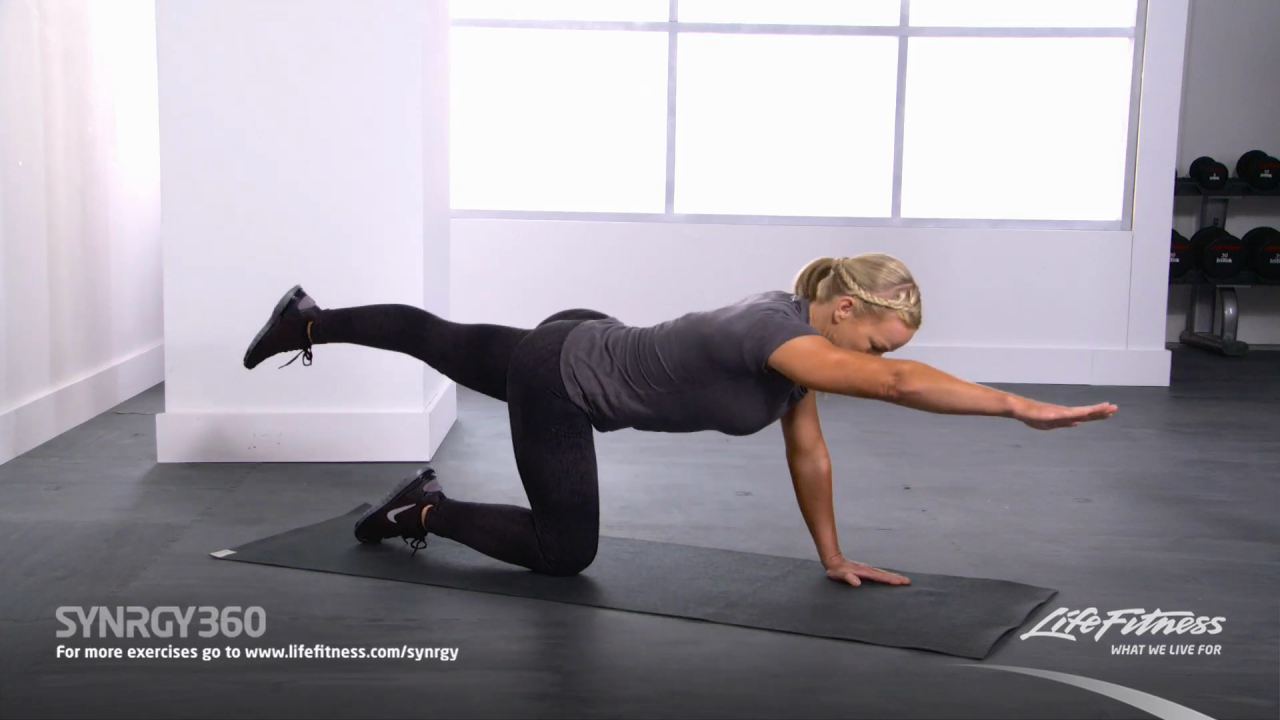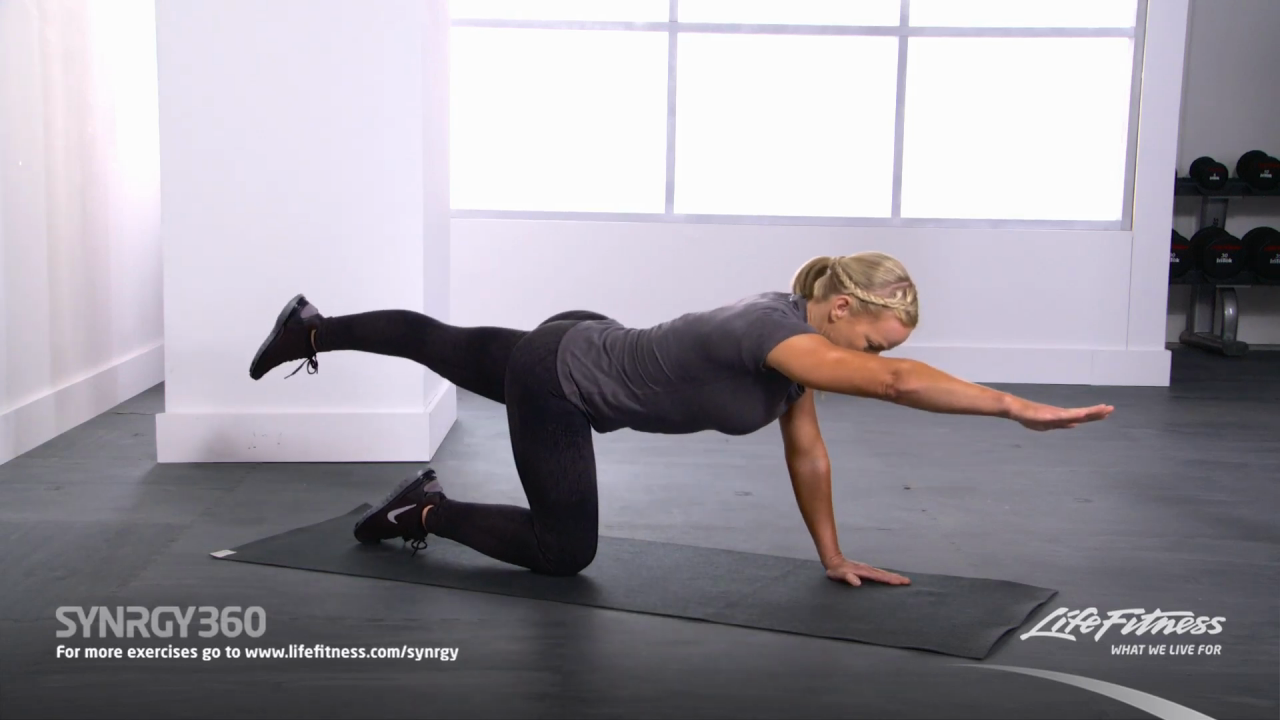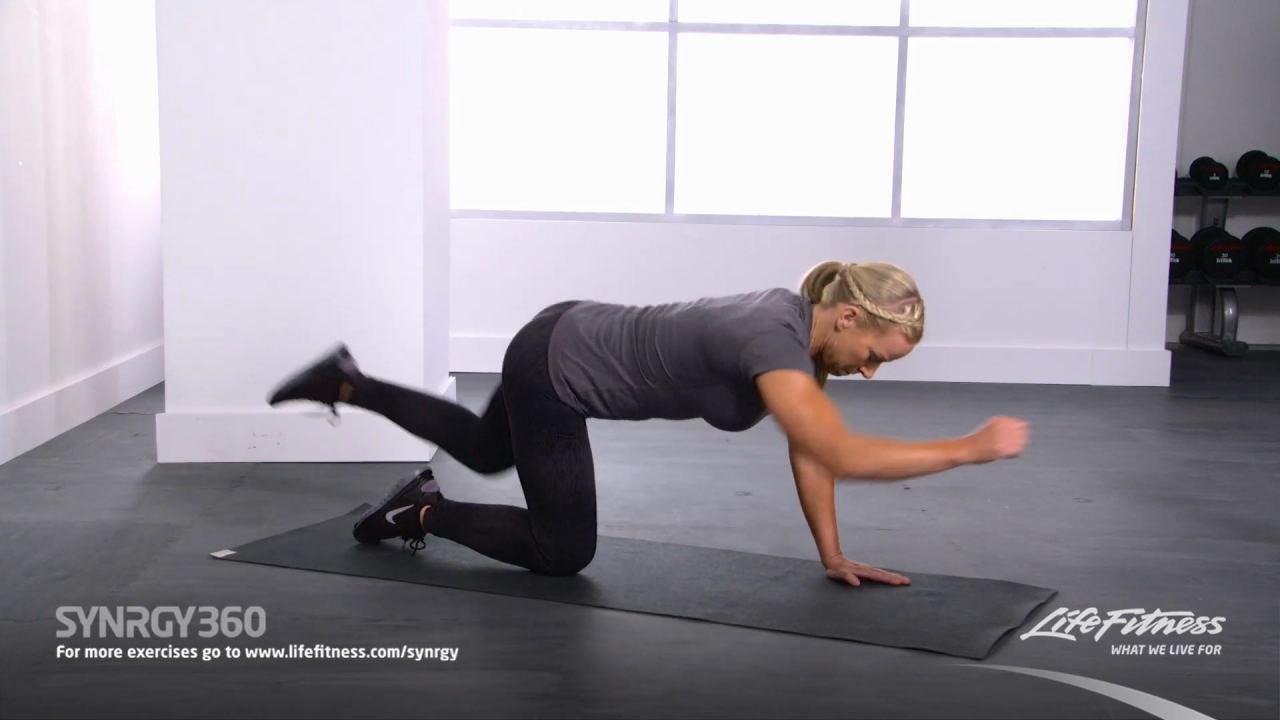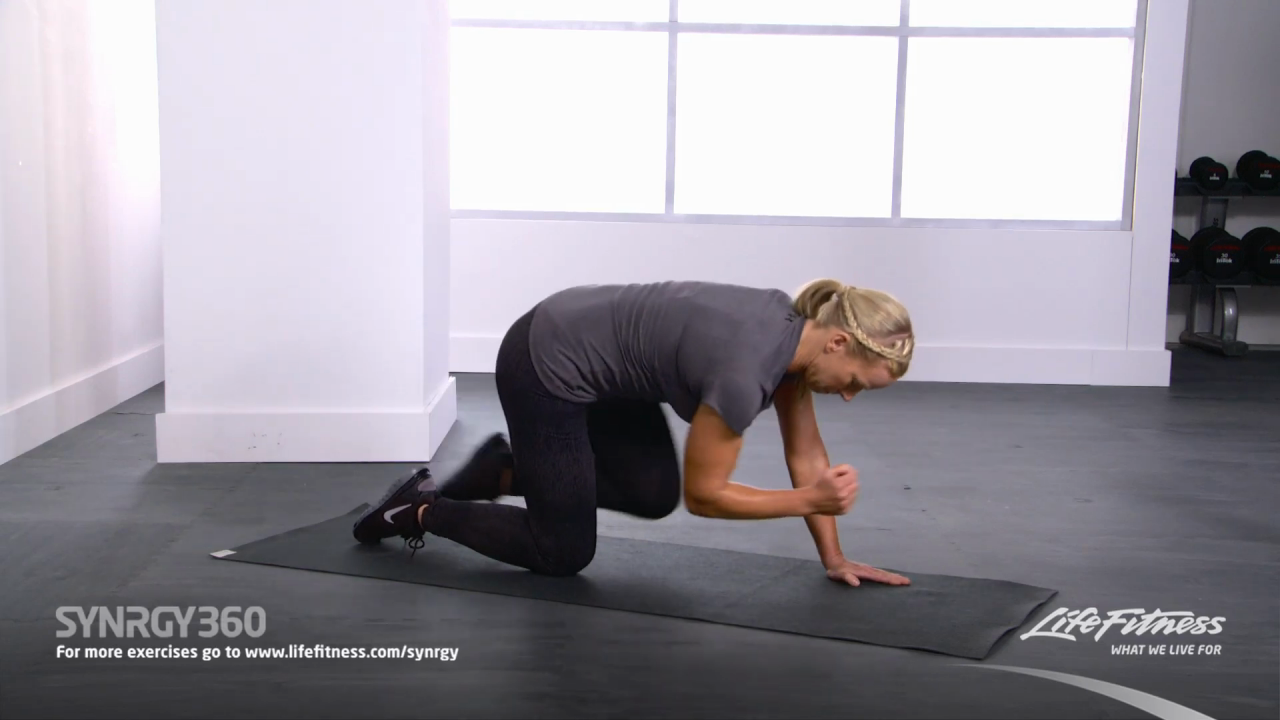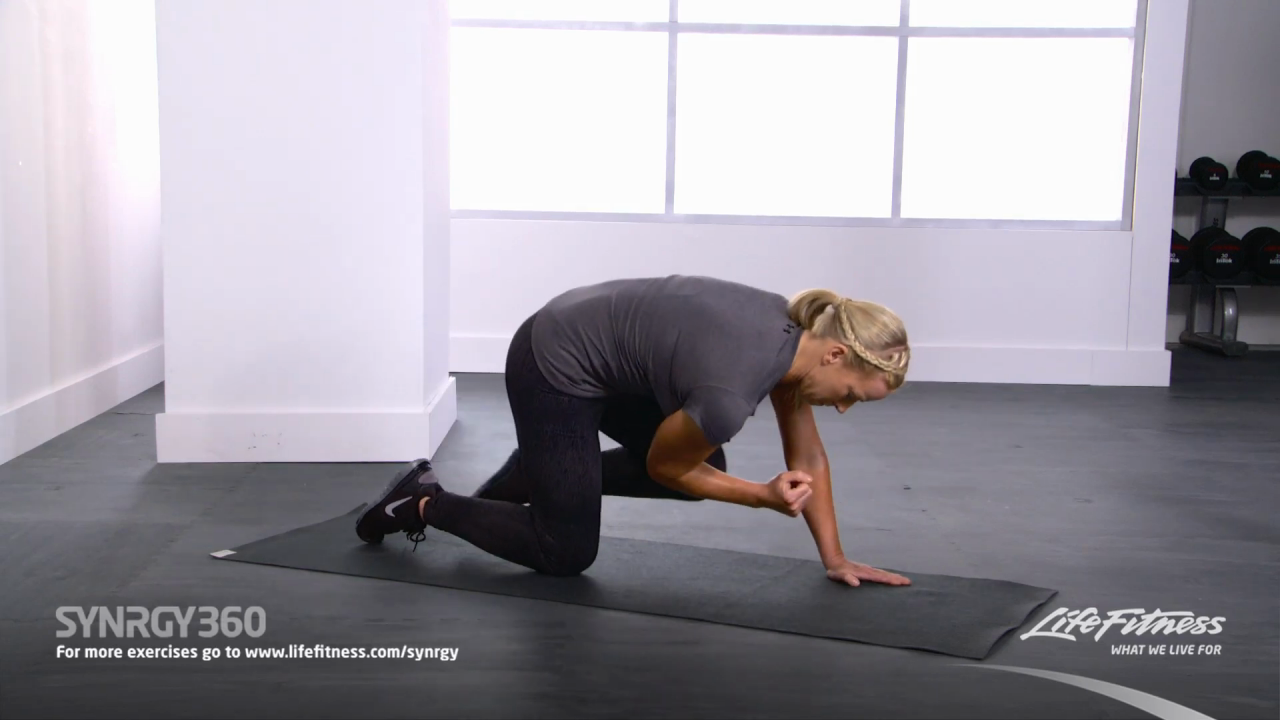
dt=0.3s
person 1, frame 1
left shoulder: (803, 321)
right shoulder: (778, 338)
left elbow: (808, 453)
right elbow: (902, 385)
left wrist: (833, 556)
right wrist: (1027, 407)
left hip: (587, 348)
right hip: (558, 381)
left knee: (439, 341)
right knee: (565, 551)
left ankle: (309, 321)
right ankle: (423, 510)
person 1, frame 2
left shoulder: (797, 323)
right shoulder: (774, 335)
left elbow: (806, 451)
right elbow: (900, 383)
left wrist: (834, 556)
right wrist: (1023, 409)
left hip: (587, 349)
right hip: (554, 381)
left knee: (439, 345)
right knee: (564, 552)
left ankle: (314, 329)
right ankle: (424, 510)
person 1, frame 3
left shoulder: (810, 319)
right shoulder: (777, 345)
left elbow: (818, 450)
right elbow: (846, 456)
left wrist: (834, 557)
right wrist: (970, 448)
left hip: (579, 341)
right hip: (550, 372)
left knee: (486, 449)
right knee: (564, 550)
left ankle: (345, 380)
right ankle: (420, 511)
person 1, frame 4
left shoulder: (795, 328)
right shoulder: (744, 373)
left elbow: (806, 452)
right elbow: (705, 495)
left wrist: (835, 556)
right wrist: (816, 502)
left hip: (588, 344)
right hip: (545, 366)
left knee: (656, 494)
right knee: (564, 552)
left ankle: (510, 470)
right ankle: (420, 510)
person 1, frame 5
left shoulder: (795, 332)
right shoulder: (732, 387)
left elbow: (806, 456)
right elbow: (662, 466)
left wrist: (836, 558)
right wrist: (770, 498)
left hip: (605, 351)
right hip: (552, 363)
left knee: (704, 468)
right knee: (567, 553)
left ankle: (547, 463)
right ankle: (422, 502)
